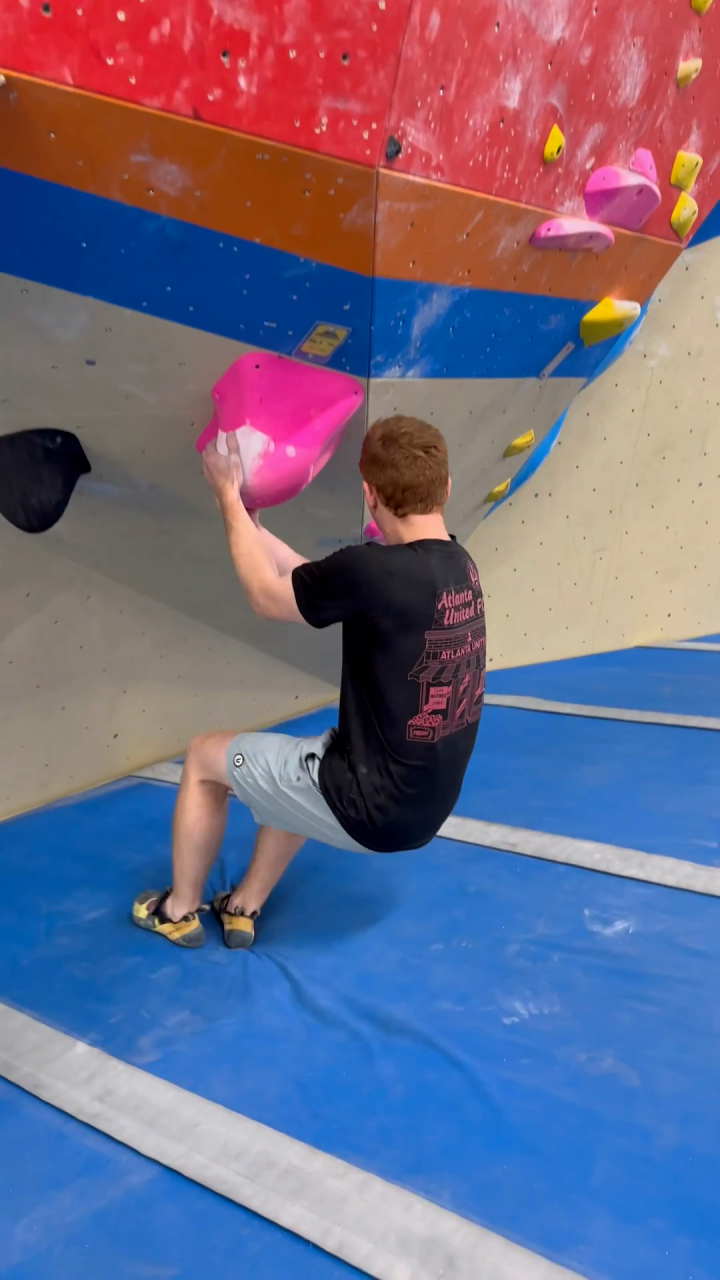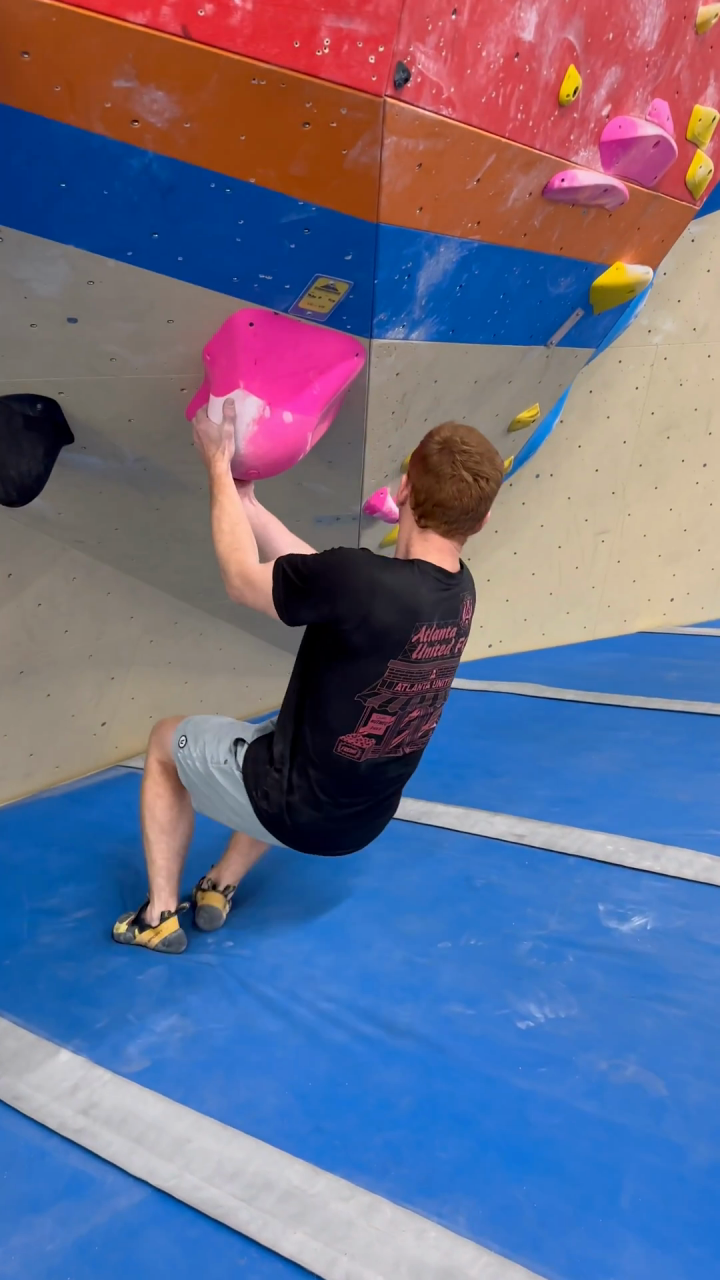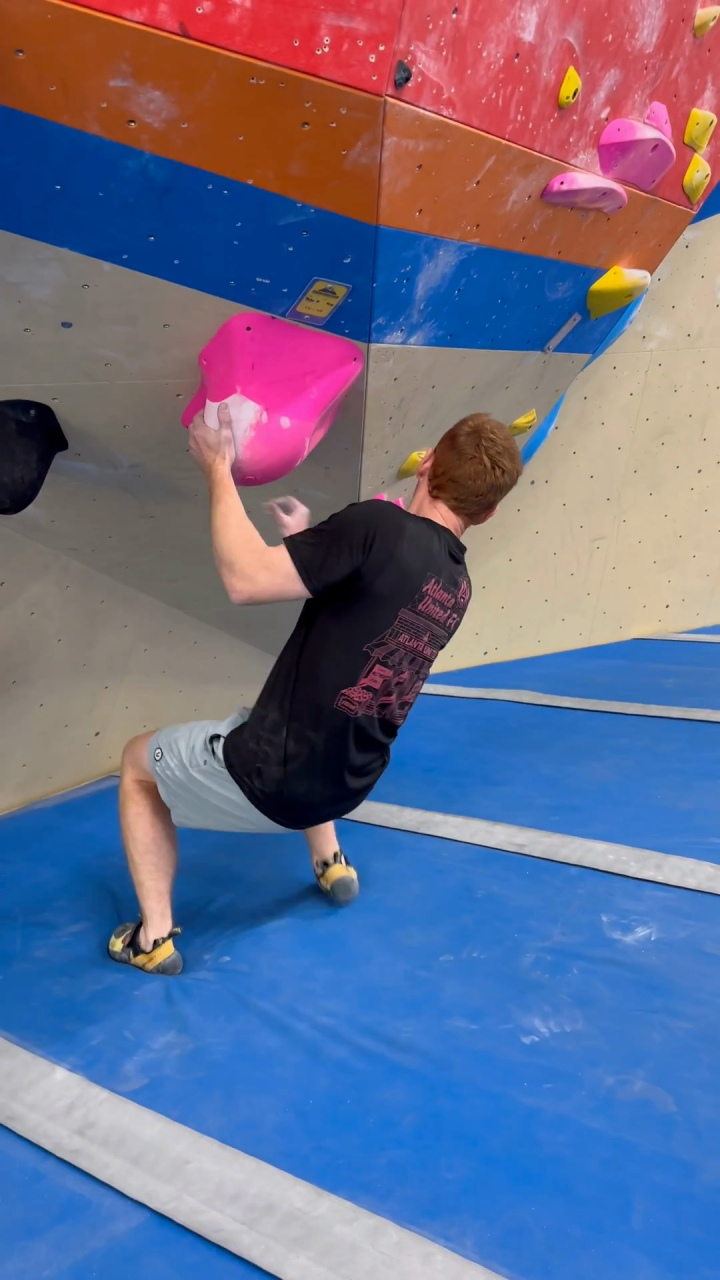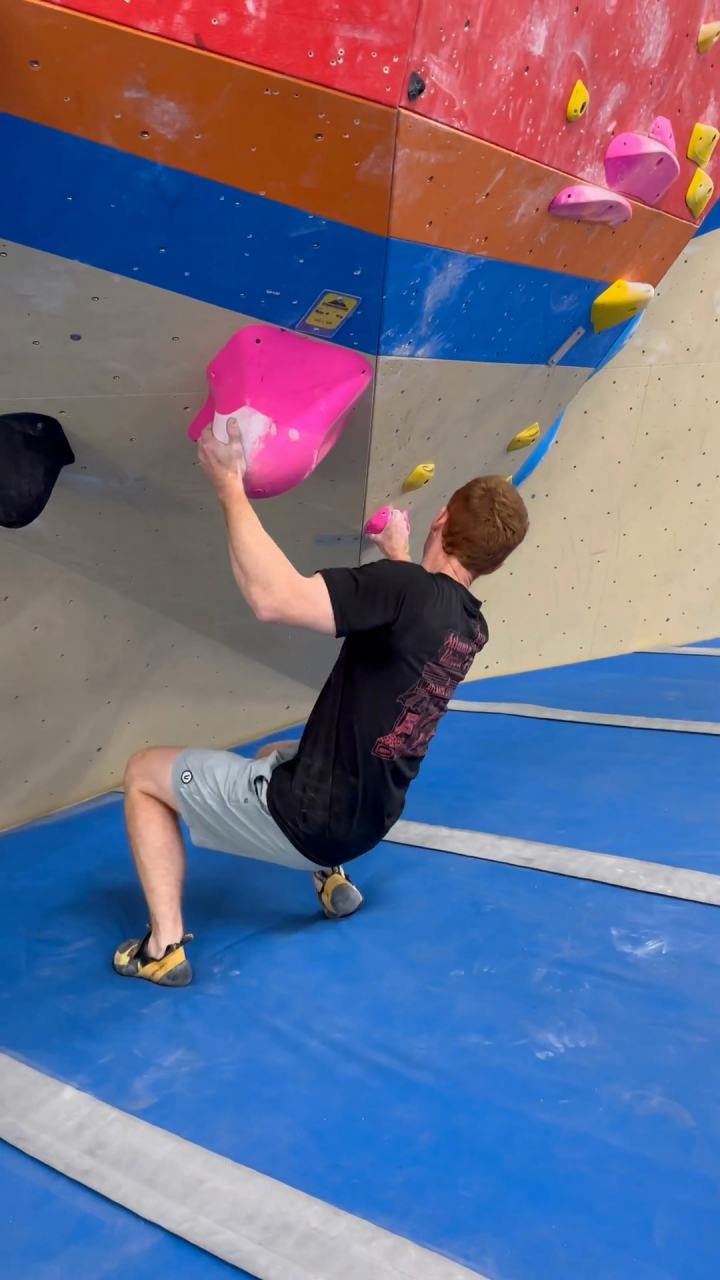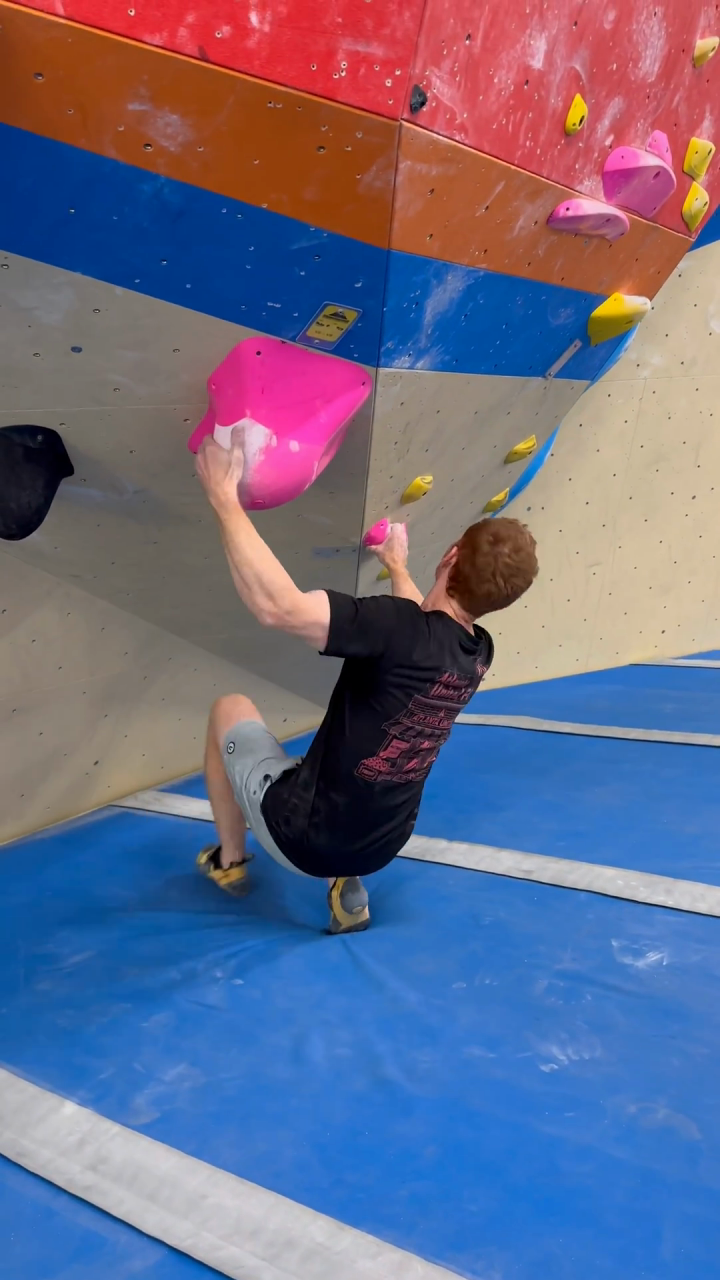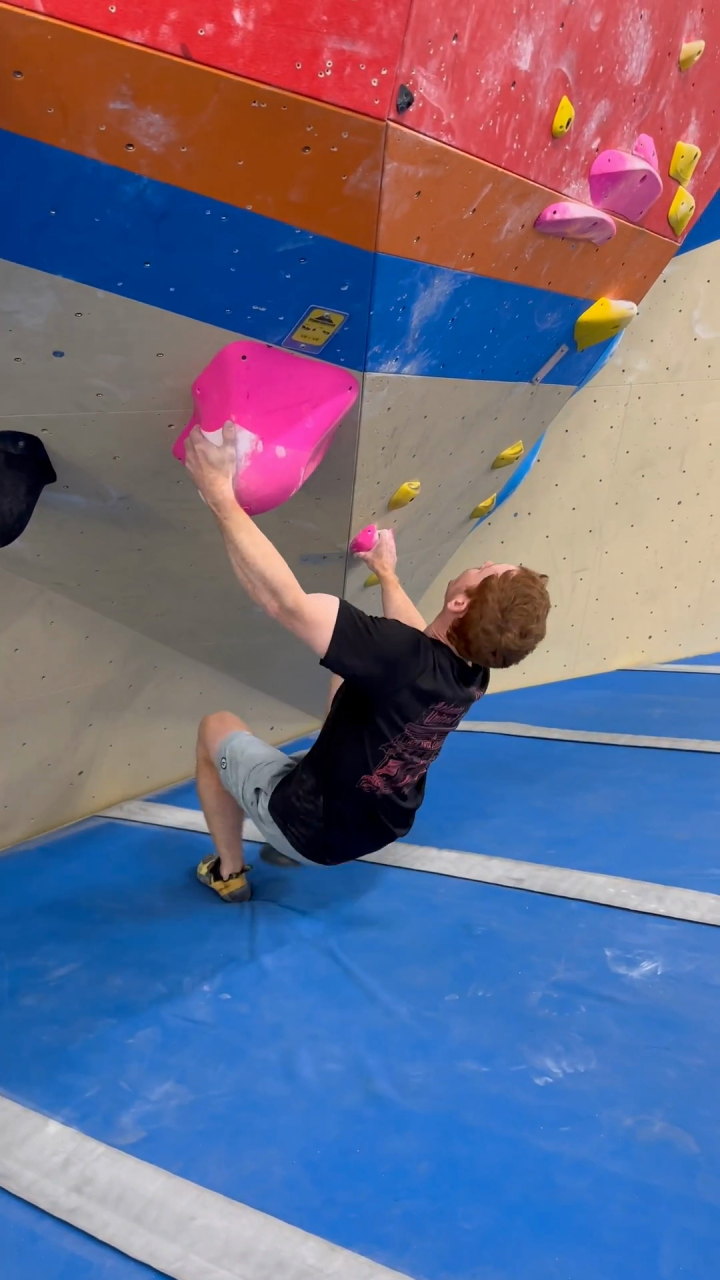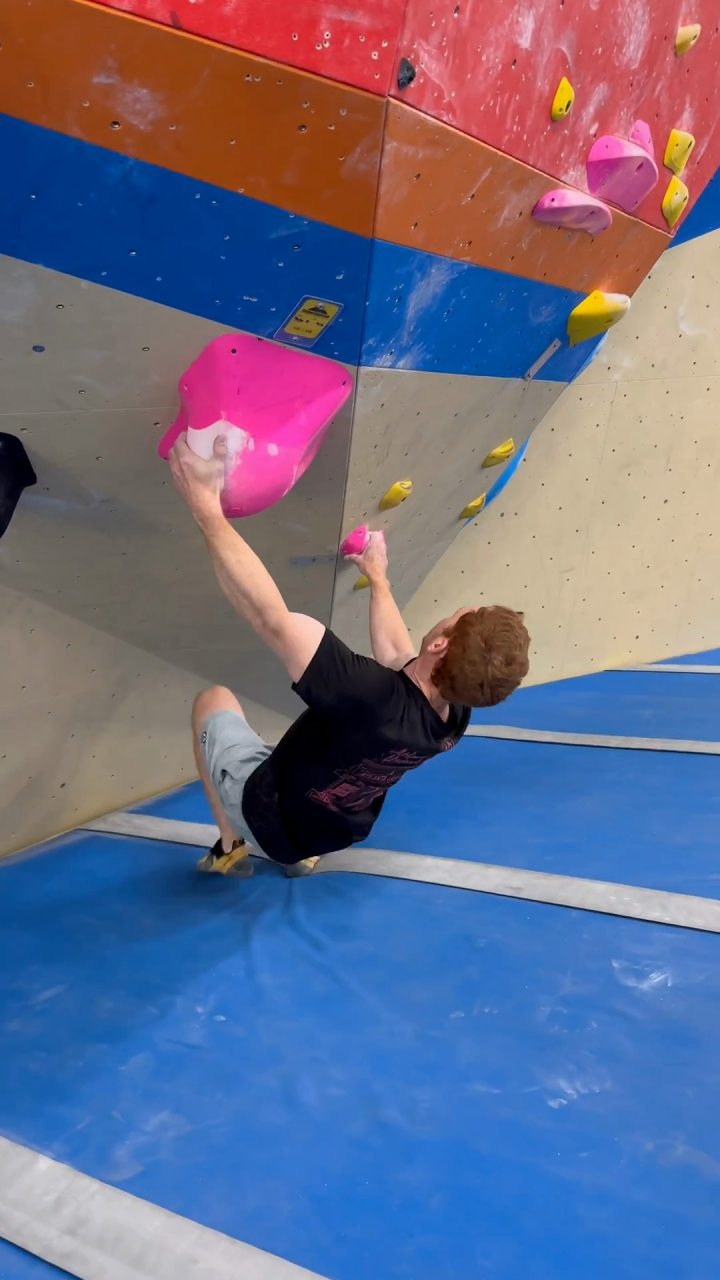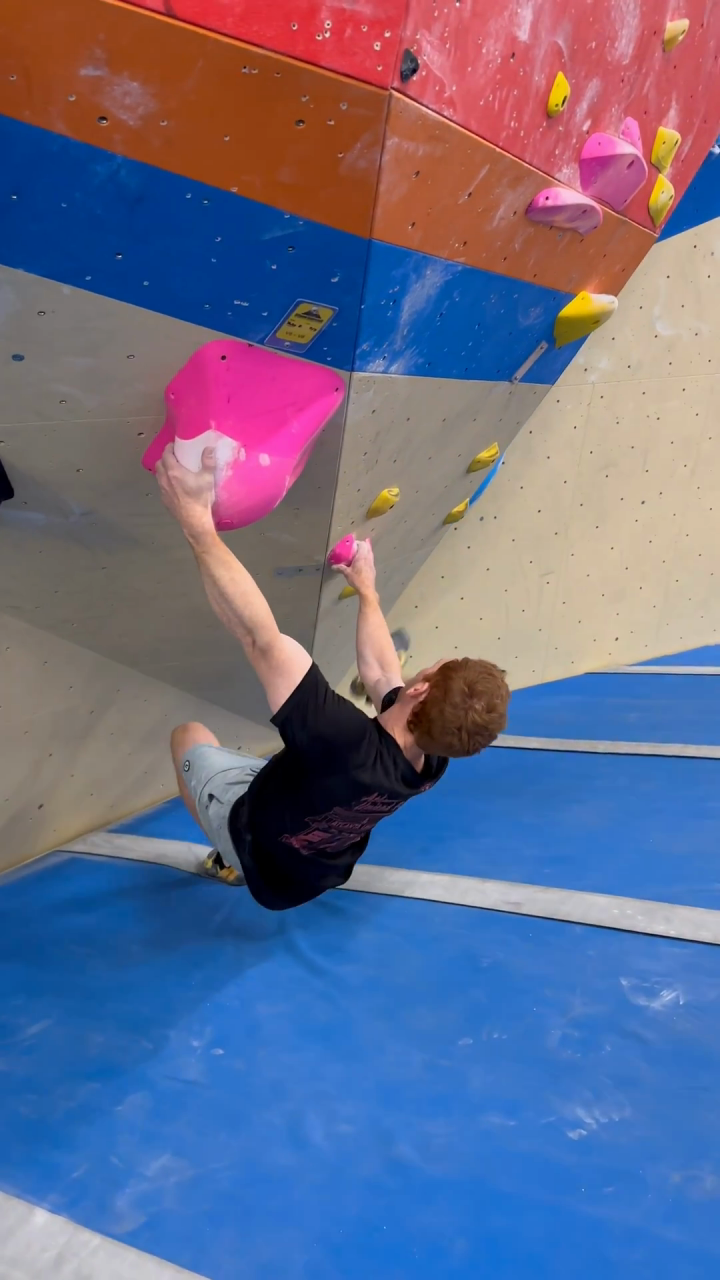
dt=0.4s
person 1, frame 1
left shoulder: (374, 570)
right shoulder: (461, 568)
left elbow: (266, 597)
left wrist: (228, 497)
right wrist: (252, 527)
left hip: (371, 808)
right hip: (423, 802)
left knee: (205, 756)
right knee: (302, 754)
left ankle: (179, 910)
right ankle: (244, 908)
person 1, frame 2
left shoulder: (359, 579)
right shoulder: (459, 592)
left elbow: (243, 580)
left wrist: (218, 468)
right wrist: (246, 504)
left hip: (295, 809)
right hip: (365, 817)
left knee: (165, 740)
left ankle: (160, 916)
right ankle: (220, 888)
person 1, frame 3
left shoulder: (378, 526)
right shoulder: (458, 585)
left elbow: (244, 580)
left wrist: (218, 470)
right wrist: (306, 540)
left hip: (273, 777)
right hip: (348, 785)
left knee: (139, 760)
left ankle: (154, 938)
right ankle: (330, 863)
person 1, frame 4
left shoulder: (403, 591)
right shoulder: (472, 628)
left elbow: (273, 599)
left wrist: (230, 487)
right wrist: (398, 558)
left hip: (309, 821)
right hip: (364, 822)
left knee: (145, 772)
right knee: (280, 754)
left ankle: (165, 947)
right ankle: (333, 880)
person 1, frame 5
left shoulder: (397, 628)
right shoulder: (478, 653)
left elbow: (275, 604)
left wrist: (223, 495)
right wrist: (398, 569)
left hip: (303, 836)
right hip: (380, 846)
left knee: (231, 709)
left ankle: (232, 862)
right ankle: (352, 893)
person 1, frame 6
left shoulder: (396, 655)
right shoulder: (474, 676)
left elbow: (285, 601)
left wrist: (219, 495)
right wrist: (386, 573)
left hip: (310, 829)
right hip: (380, 826)
left knee: (216, 727)
right knee: (344, 684)
left ankle: (229, 873)
person 1, frame 7
left shoulder: (371, 697)
right shoulder: (454, 719)
left elbow: (271, 617)
right elbow: (395, 654)
left wrist: (206, 507)
right wrist: (378, 577)
left hip: (271, 824)
right hip: (334, 831)
left knee: (213, 700)
left ankle: (232, 846)
person 1, frame 8
left shoulder: (342, 741)
right shoulder: (434, 761)
left elbow: (261, 638)
right elbow: (381, 674)
left wrist: (197, 525)
right wrist: (366, 591)
left hip: (261, 856)
right hip: (326, 864)
left knee: (188, 736)
left ankle: (227, 862)
right ankle: (371, 699)
